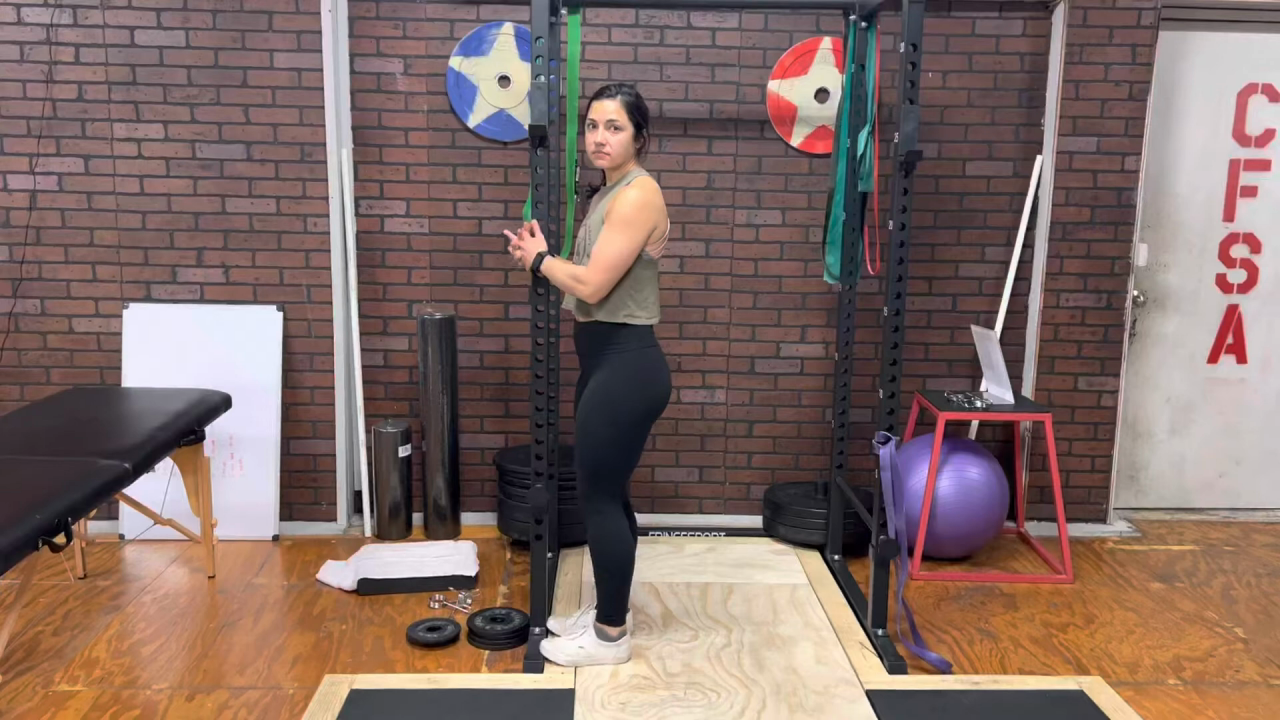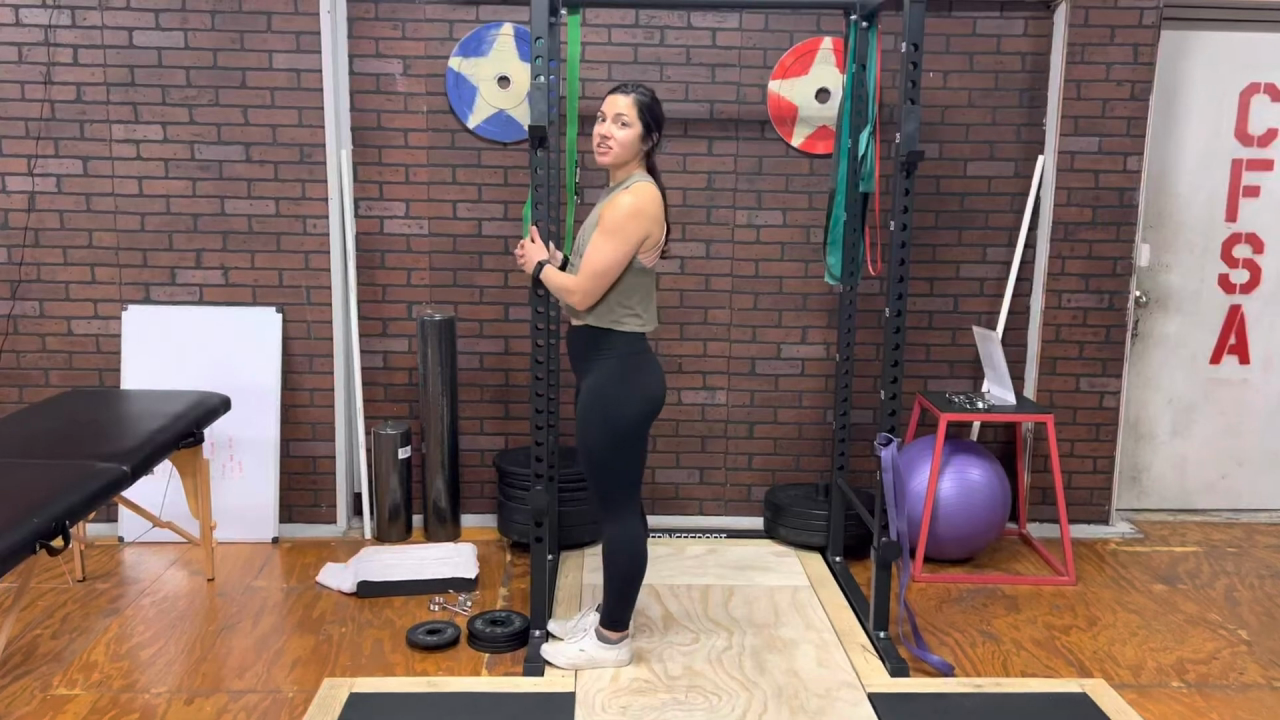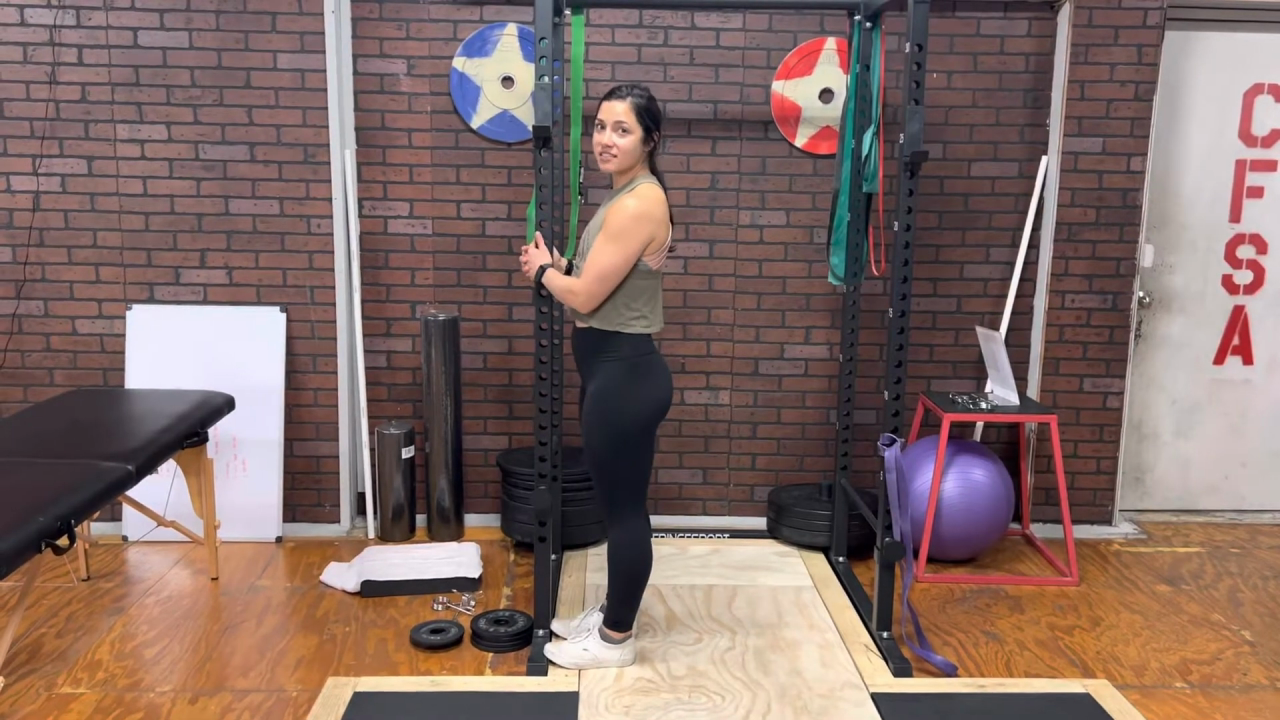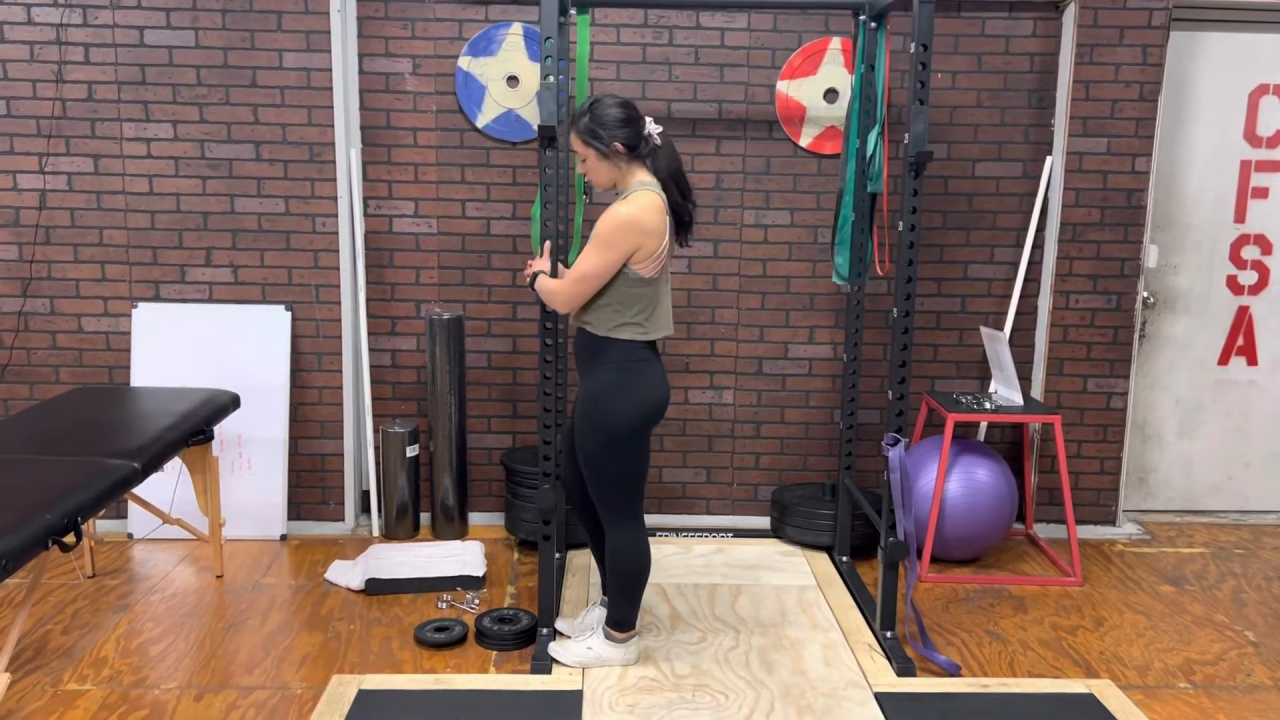
dt=0.7s
person 1, frame 1
left shoulder: (638, 195)
right shoulder: (608, 195)
left elbow: (592, 285)
left wrist: (539, 259)
right wrist: (541, 254)
left hip: (628, 365)
right hip: (604, 362)
left knee: (598, 496)
right knee: (606, 493)
left ankle: (610, 634)
right ankle: (608, 610)
person 1, frame 2
left shoulder: (634, 200)
right shoulder: (620, 195)
left elbow: (583, 294)
left wrist: (539, 266)
right wrist: (554, 259)
left hip: (618, 372)
right hip: (607, 367)
left knee: (617, 506)
right knee: (614, 500)
left ankle: (612, 639)
right ankle: (609, 615)
person 1, frame 3
left shoulder: (639, 204)
right shoulder: (626, 198)
left elbow: (585, 296)
left wrist: (542, 270)
right wrist: (558, 264)
left hip: (625, 375)
right hip: (611, 371)
left knee: (624, 509)
right knee: (616, 503)
left ankle: (616, 638)
right ankle: (612, 613)
person 1, frame 4
left shoulder: (627, 214)
right shoulder: (650, 200)
left elbow: (567, 297)
left wrist: (539, 277)
right wrist: (556, 273)
left hip: (620, 380)
right hip: (617, 373)
left knee: (618, 511)
right knee: (581, 491)
left ankle: (618, 637)
right ankle: (613, 606)
